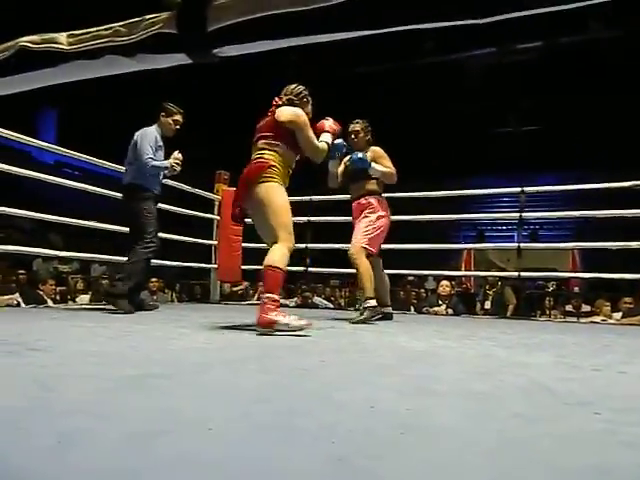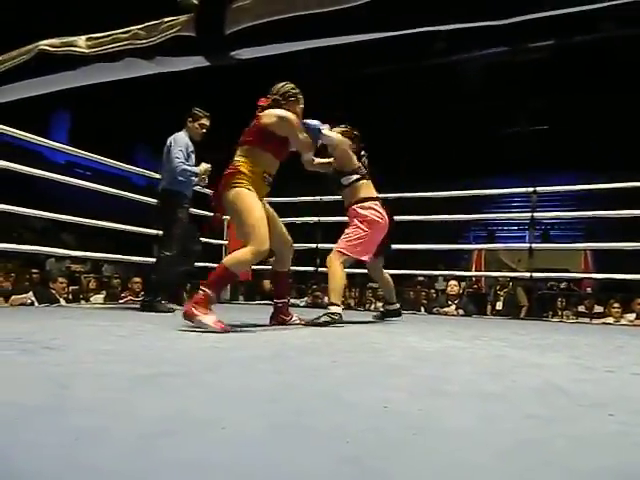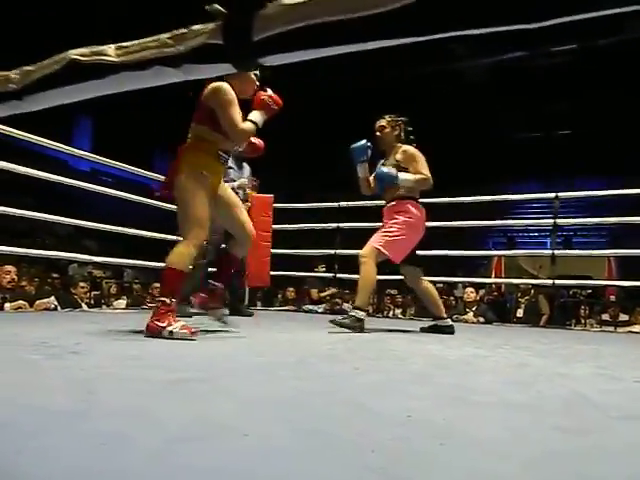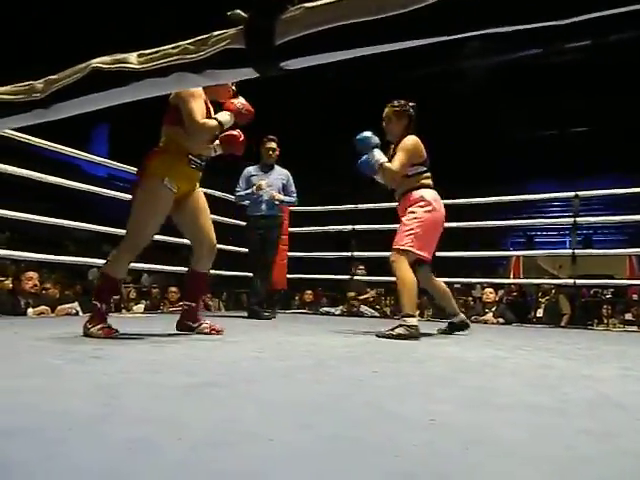
dt=0.4s
person 1, frame 1
left shoulder: (271, 118)
right shoulder: (295, 113)
right elbow: (317, 155)
right wrist: (328, 133)
left hip: (254, 182)
right hip: (267, 178)
left knee: (277, 244)
right knee: (284, 242)
left ankle: (270, 307)
right ankle: (270, 309)
person 1, frame 2
left shoulder: (263, 118)
right shoulder: (283, 117)
right elbow: (307, 148)
left hip: (249, 188)
right hip: (242, 184)
left knee: (285, 247)
right knee: (258, 247)
left ankle: (281, 312)
right ankle: (199, 304)
person 1, frame 3
left shoulder: (228, 99)
right shoulder: (222, 90)
right elbow: (239, 133)
left wrist: (244, 144)
right wrist: (261, 112)
left hip: (210, 175)
right hip: (195, 169)
left knee: (245, 234)
right knee: (194, 239)
right ankle: (162, 315)
person 1, frame 4
left shoulder: (207, 104)
right shoulder: (192, 90)
right elbow: (198, 131)
left wrist: (222, 145)
right wrist: (229, 116)
left hip: (188, 182)
right hip: (165, 173)
left knee: (207, 246)
right knee: (134, 243)
left ankle: (190, 316)
right ankle: (96, 316)
person 2, frame 1
left shoulder: (375, 152)
right shoulder: (348, 159)
left elbow: (392, 177)
right elbow: (333, 183)
left wrist: (369, 166)
right wrist: (333, 160)
left hip: (374, 208)
right hip: (359, 210)
left knee: (356, 252)
right knee: (374, 262)
left ankle: (370, 305)
right ankle: (384, 308)
person 2, frame 2
left shoulder: (345, 155)
right shoulder: (338, 162)
left elbow: (339, 142)
left wrist: (320, 131)
left hip: (367, 216)
right hip: (374, 217)
left knee: (335, 259)
right knee: (374, 267)
left ankle: (334, 311)
right ankle: (392, 306)
person 2, frame 3
left shoulder: (407, 152)
right shoulder: (384, 161)
left elbow: (427, 180)
right elbow: (368, 190)
left wrist: (397, 177)
right wrist: (361, 163)
left hip: (407, 214)
right hip: (397, 216)
left knee: (367, 256)
right knee: (412, 276)
left ankle: (357, 315)
right ankle: (443, 321)
person 2, frame 4
left shoulder: (410, 143)
right shoulder: (395, 146)
left elbow: (393, 176)
right elbow: (392, 181)
left wrist: (374, 151)
right wrist: (373, 168)
left hip: (423, 205)
right hip: (415, 209)
left knee: (398, 258)
right knee: (422, 273)
left ankle: (409, 323)
right ankle: (457, 317)
person 3, frame 1
left shoulder: (156, 138)
right shoulder: (148, 134)
right elbow: (146, 165)
left wrist: (169, 170)
right wrist: (168, 163)
left hip: (145, 196)
right hip: (140, 195)
left knee: (142, 243)
right knee: (148, 243)
left ankle: (132, 296)
right ankle: (119, 290)
person 3, frame 2
left shoulder: (186, 143)
right shoulder: (180, 139)
right elbow: (176, 168)
left wrist: (197, 180)
right wrist: (198, 170)
left hip: (178, 201)
right hip: (175, 200)
left knee: (191, 248)
right knee: (171, 249)
left ankle: (170, 291)
right ankle: (152, 298)
person 3, frame 3
left shoulder: (246, 168)
left wrist: (246, 197)
right wrist: (234, 186)
right knee: (206, 255)
left ankle: (236, 304)
right ankle: (184, 299)
person 3, frame 4
left shoulder: (284, 174)
right shoulder: (249, 172)
left elbow: (293, 199)
right elbow: (238, 196)
left wrist: (281, 198)
right wrist: (254, 191)
left hip: (274, 222)
right hip: (254, 221)
left knee: (267, 264)
right knee: (256, 264)
left ankle: (256, 305)
right ankle: (257, 304)
